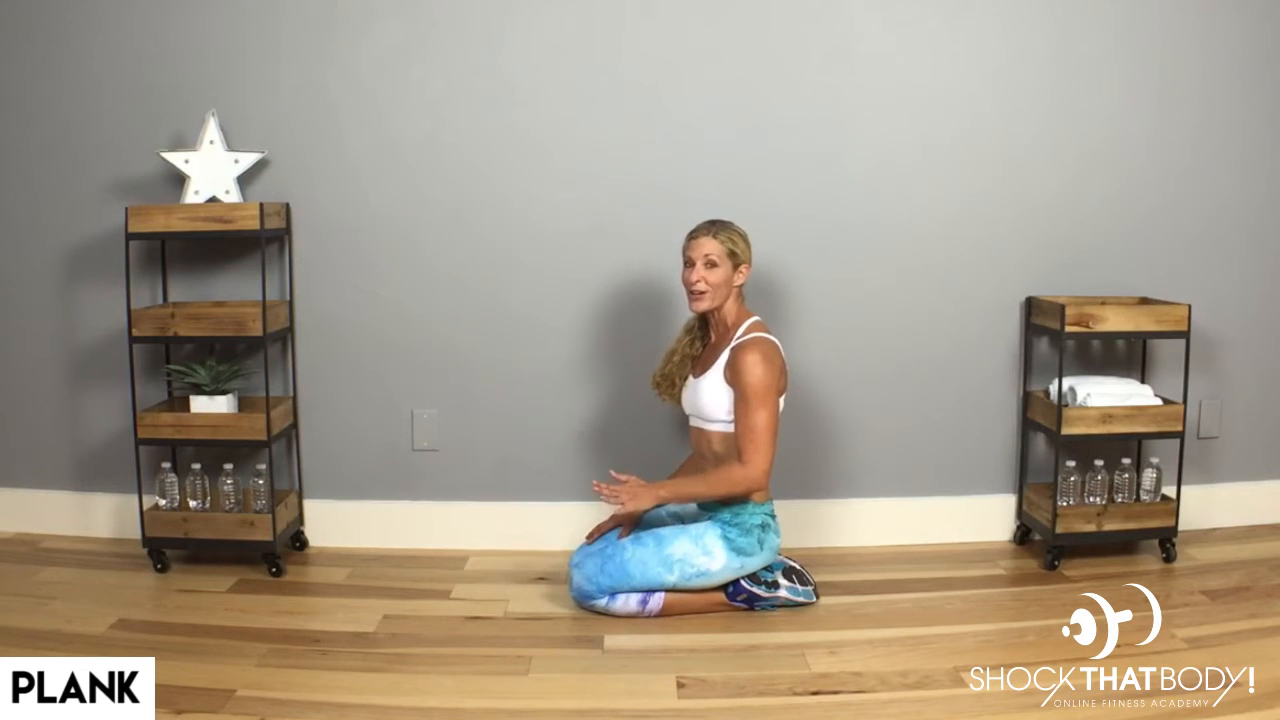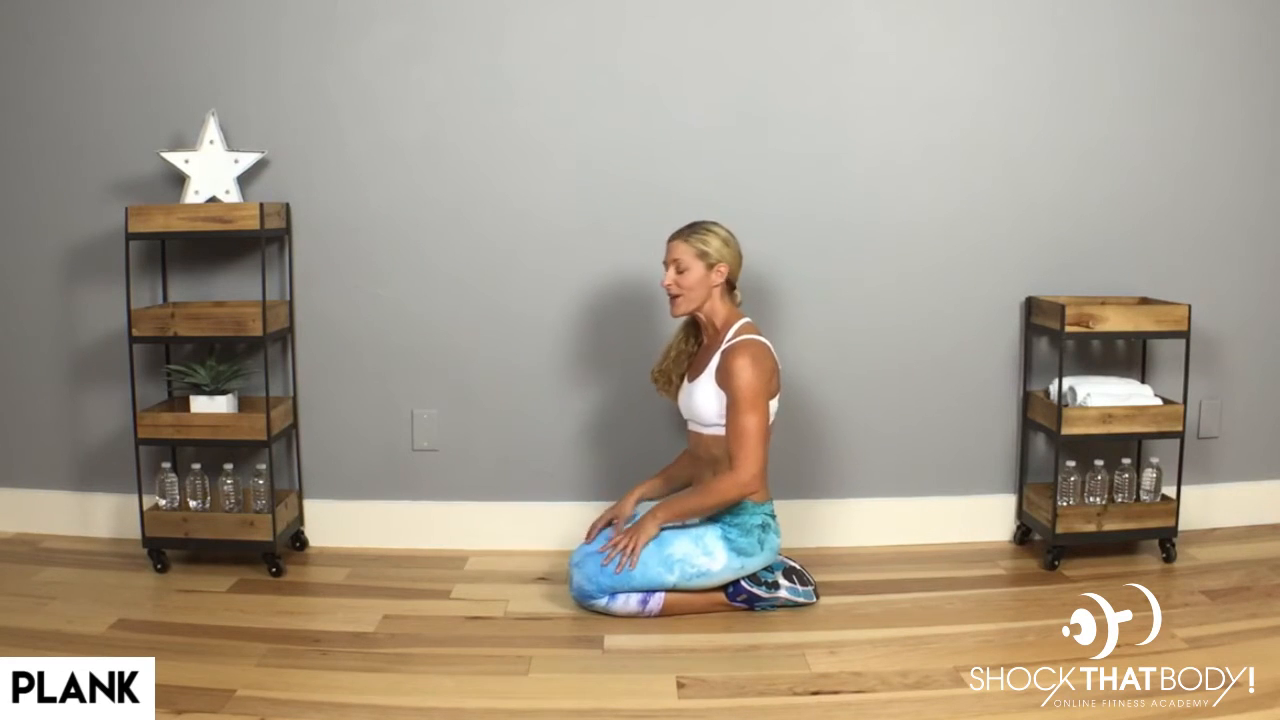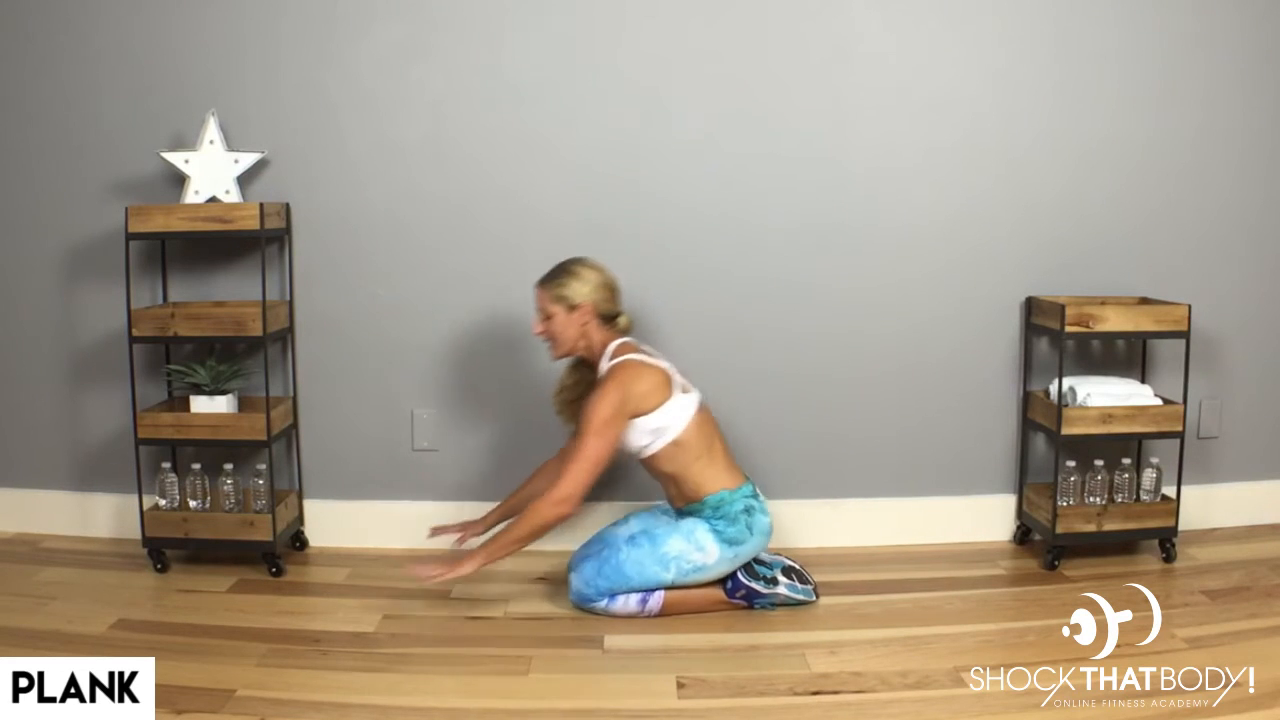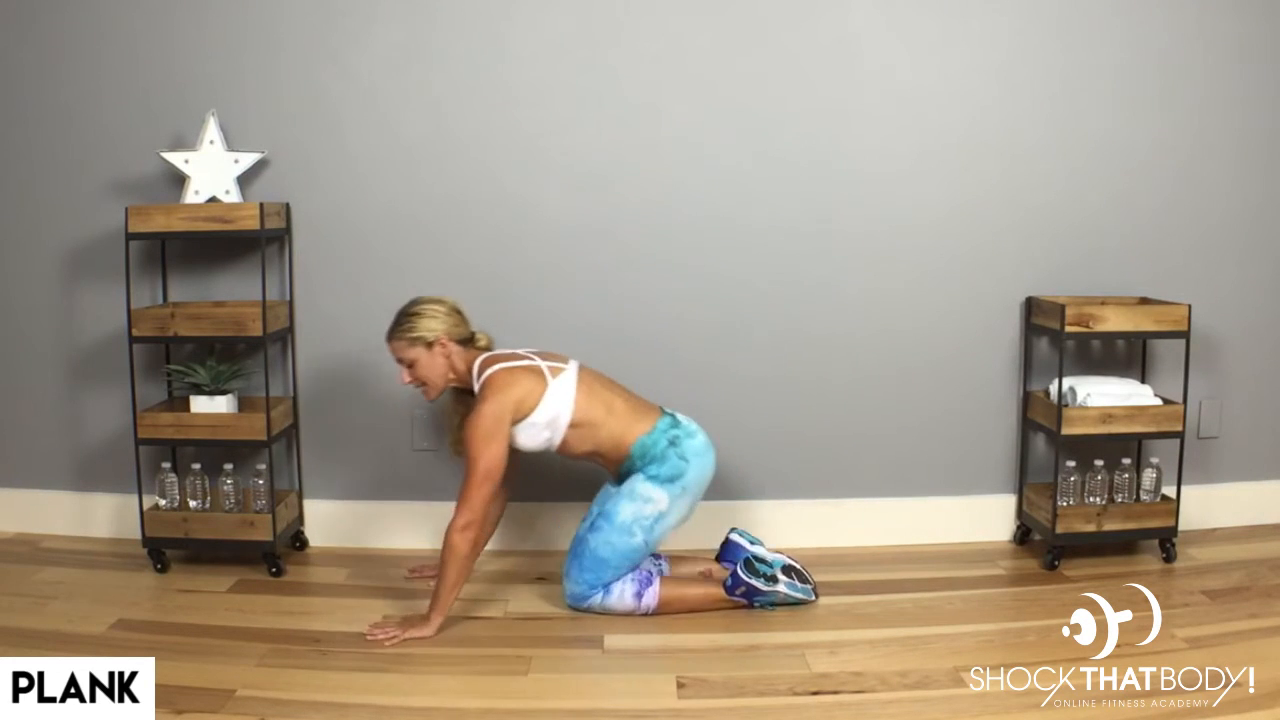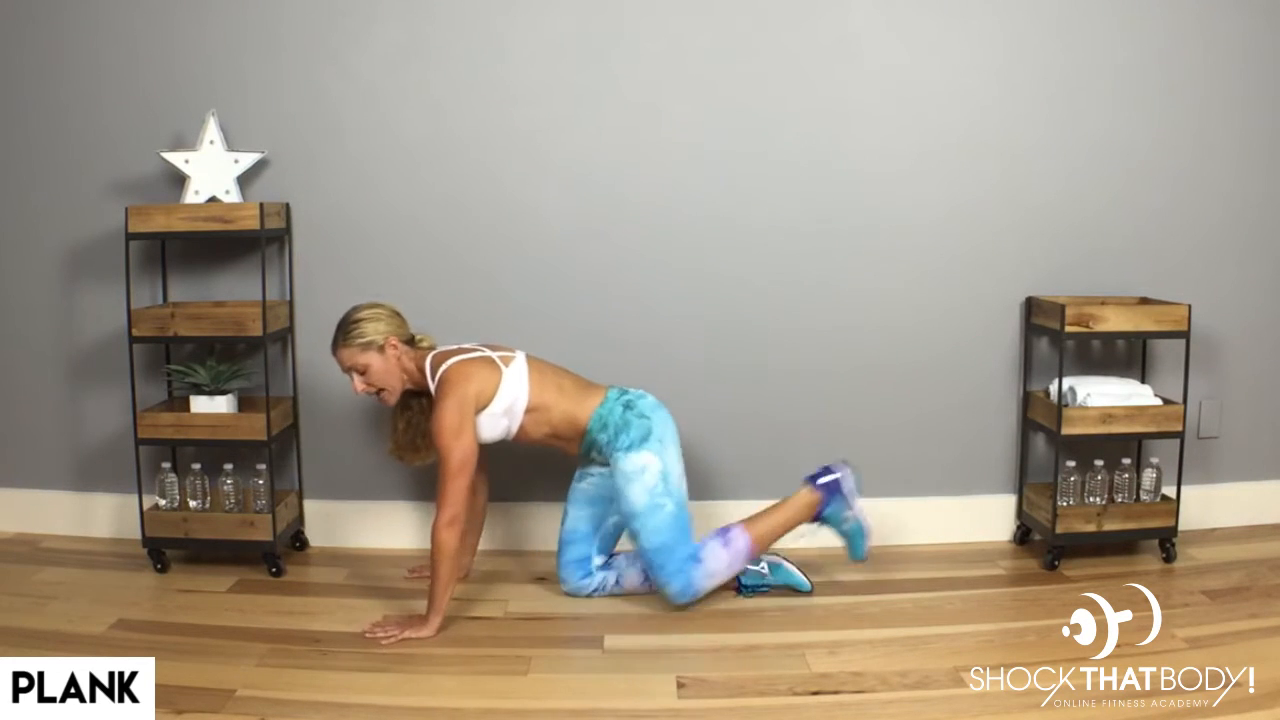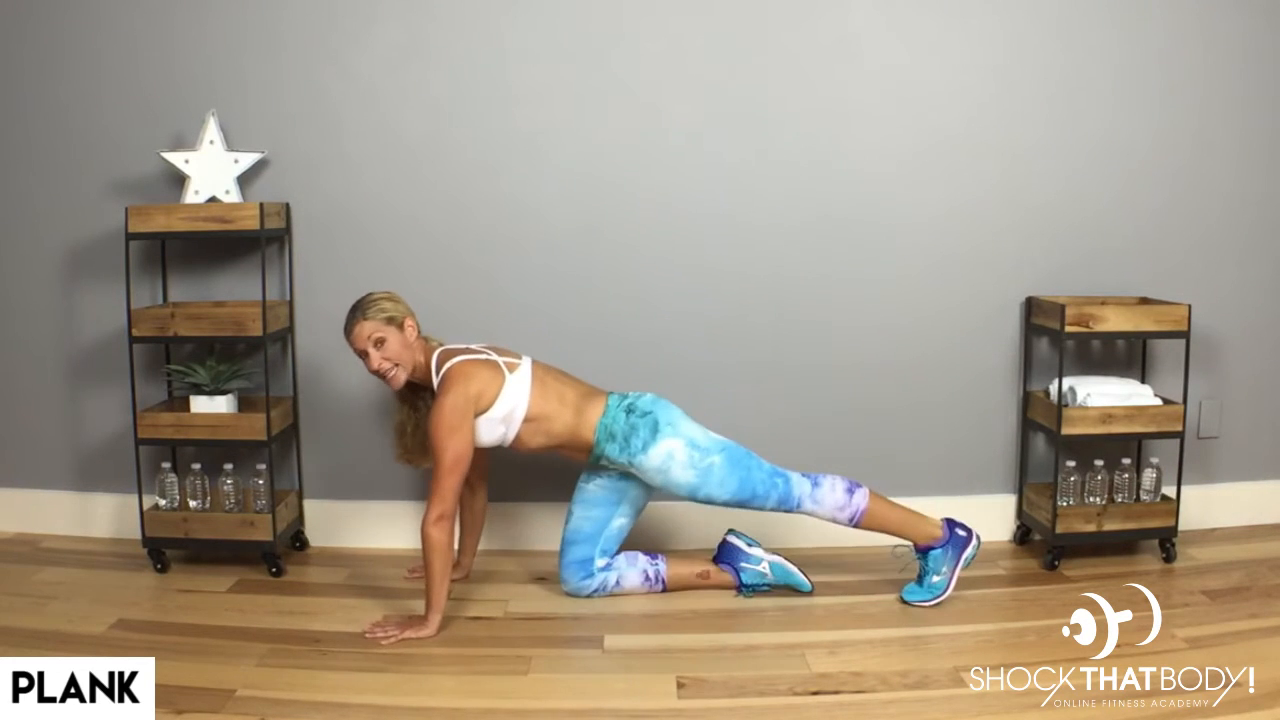
dt=0.5s
person 1, frame 1
left shoulder: (752, 352)
right shoulder: (704, 340)
left elbow: (752, 472)
left wrist: (656, 493)
right wrist: (642, 503)
left hip: (739, 529)
right hip: (708, 514)
left knee: (588, 582)
right knee: (586, 560)
left ankle: (742, 592)
right ankle: (751, 573)
person 1, frame 2
left shoulder: (743, 356)
right shoulder: (701, 343)
left elbow: (744, 477)
left wrist: (656, 519)
right wrist: (636, 495)
left hip: (739, 529)
right hip: (709, 516)
left knee: (589, 580)
right knee: (589, 556)
left ankle: (742, 591)
right ankle: (748, 573)
person 1, frame 3
left shoulder: (619, 383)
right shoulder: (614, 363)
left elbow: (563, 500)
right elbow: (565, 462)
left wrist: (476, 559)
right wrist: (489, 520)
left hip: (727, 521)
right hip: (697, 512)
left knee: (590, 587)
right knee: (588, 564)
left ankle: (740, 589)
right ankle: (735, 560)
person 1, frame 4
left shoulder: (493, 398)
right shoulder: (498, 371)
left elbow: (467, 521)
right elbow: (494, 492)
left wrist: (431, 619)
right wrist: (455, 564)
left hip: (670, 460)
right hip: (663, 451)
left knee: (584, 589)
right knee: (597, 566)
left ankle: (741, 587)
right ankle: (732, 564)
person 1, frame 5
left shoulder: (455, 389)
right shoulder: (448, 376)
left elbow: (449, 516)
right elbow: (473, 482)
left wrist: (432, 617)
right wrist: (460, 566)
left hip: (631, 426)
right hip: (606, 440)
left knee: (682, 587)
right knee: (580, 575)
left ankle: (822, 494)
right ankle: (741, 566)
person 1, frame 6
left shoulder: (452, 391)
right shoulder: (451, 375)
left elbow: (438, 515)
right elbow: (474, 483)
left wrist: (430, 619)
right wrist: (463, 563)
left hip: (639, 432)
right hip: (613, 456)
left knee: (782, 491)
right knee: (582, 576)
left ankle: (943, 537)
right ankle: (735, 568)
